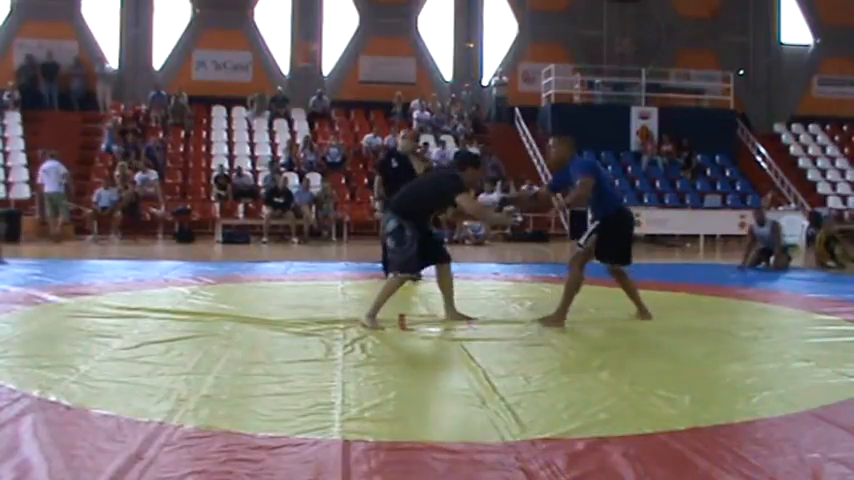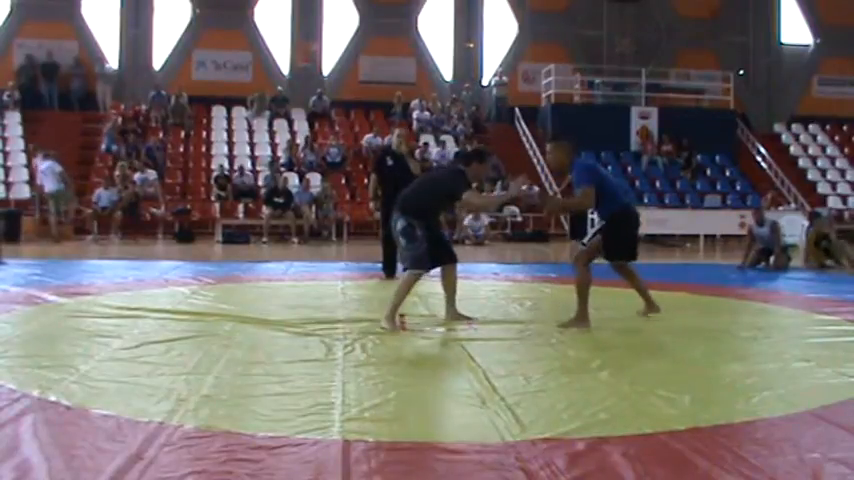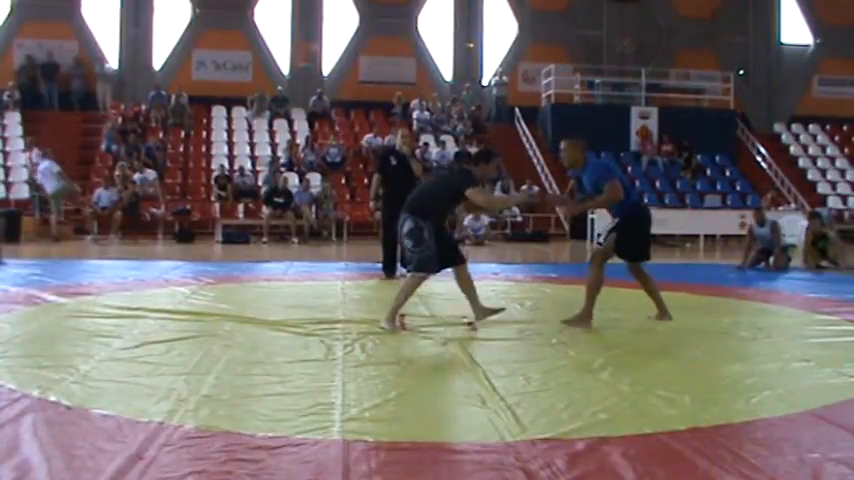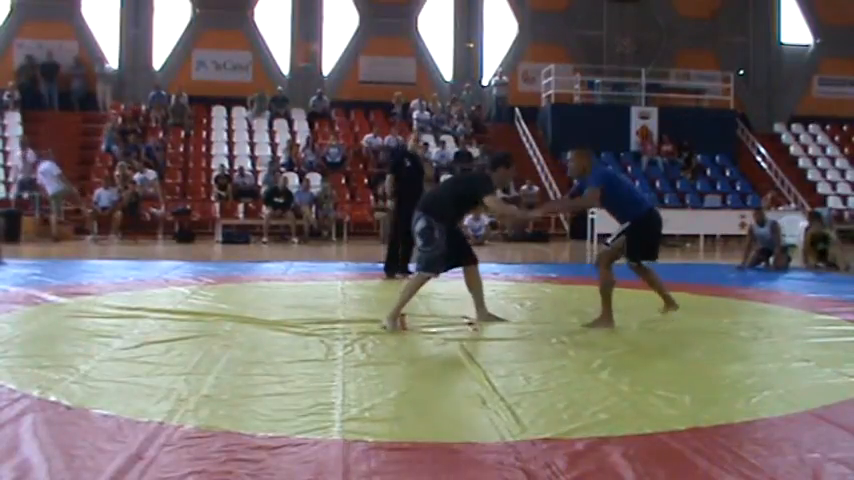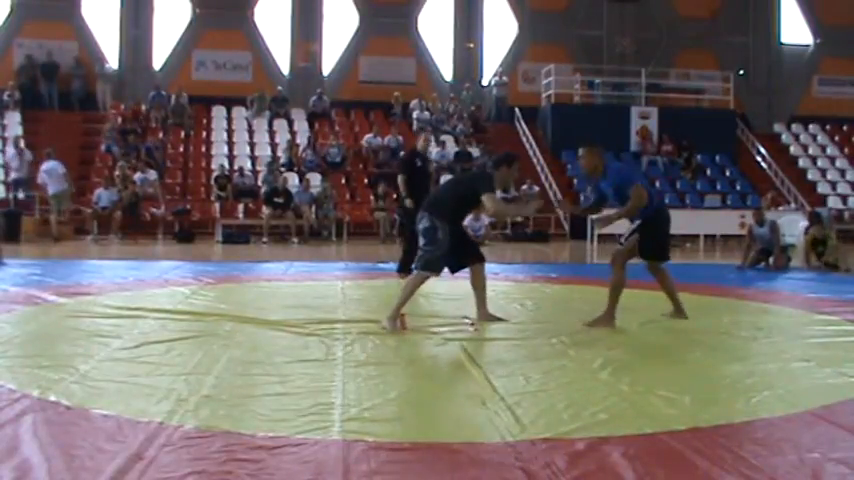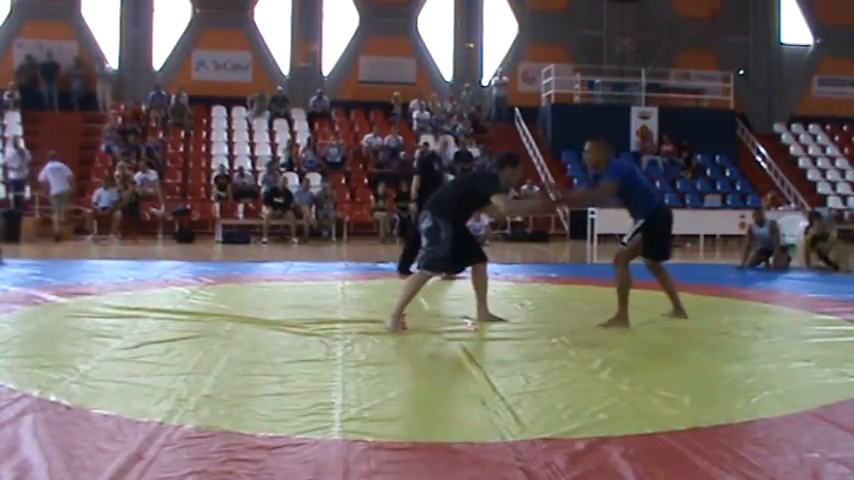
dt=0.3s
person 1, frame 1
left shoulder: (582, 166)
right shoulder: (565, 172)
left elbow: (584, 192)
right elbow: (541, 196)
left wrist: (565, 204)
right wrist: (517, 199)
left hip: (612, 220)
right hip: (620, 219)
left knee: (577, 261)
right knee: (615, 268)
left ankle: (559, 316)
right ankle: (642, 310)
person 1, frame 2
left shoulder: (581, 169)
right shoulder: (579, 169)
left elbow: (586, 202)
right elbow: (582, 202)
left wrist: (557, 203)
right wrist: (559, 204)
left hip: (618, 219)
right hip: (624, 216)
left knee: (581, 260)
right knee: (619, 264)
left ankle: (582, 317)
right ankle: (650, 304)
person 1, frame 3
left shoulder: (597, 167)
right shoulder: (584, 173)
left elbow: (616, 195)
right elbow: (595, 199)
left wrist: (583, 206)
right wrist: (566, 202)
left hip: (631, 217)
right hip: (636, 216)
left knee: (597, 259)
right knee: (635, 267)
left ankle: (586, 315)
right ankle: (662, 310)
person 1, frame 4
left shoulder: (598, 175)
right shoulder: (589, 180)
left elbow: (588, 201)
right elbow: (569, 201)
left wrist: (551, 208)
left hip: (641, 221)
right hip: (646, 219)
left knee: (604, 260)
right knee: (636, 264)
left ankle: (606, 317)
right ankle: (669, 301)
person 1, frame 5
left shoulder: (617, 173)
right shoulder: (599, 180)
left elbow: (642, 198)
right elbow: (595, 207)
left wrist: (612, 217)
right wrist: (573, 210)
left hip: (650, 219)
right hip: (655, 219)
left knee: (618, 259)
right knee: (653, 265)
left ankle: (609, 315)
right ankle: (679, 309)
person 1, frame 6
left shoulder: (618, 168)
right shoulder: (601, 174)
left elbow: (601, 194)
right elbow: (585, 198)
left wrist: (573, 194)
right wrist: (563, 198)
left hip: (653, 218)
right hip: (655, 217)
left knee: (621, 259)
right knee: (653, 263)
left ankle: (622, 316)
right ankle: (678, 309)
person 2, frame 1
left shoulder: (450, 179)
right shoulder: (452, 182)
left elbow: (461, 209)
right elbow: (472, 208)
left wrist: (488, 216)
right wrist: (502, 219)
left hip: (416, 219)
right hip: (399, 219)
left knee: (442, 261)
right knee: (403, 272)
left ankle: (451, 311)
right ankle: (370, 315)
person 2, frame 2
left shoulder: (456, 175)
right shoulder: (458, 177)
left elbow: (470, 204)
right elbow: (480, 203)
right wrist: (510, 193)
left hip: (427, 218)
right hip: (408, 217)
left knee: (448, 261)
right knee: (417, 269)
left ankle: (451, 311)
right ankle: (389, 317)
person 2, frame 3
left shoulder: (462, 177)
right shoulder: (464, 176)
left elbow: (485, 204)
right elbow: (483, 201)
right wrist: (519, 198)
left hip: (431, 220)
right hip: (416, 220)
left knee: (458, 262)
right knee: (421, 271)
left ankle: (478, 309)
right ankle: (390, 317)
person 2, frame 4
left shoulder: (479, 181)
right shoulder: (482, 182)
right elbow: (498, 208)
right wrist: (528, 215)
left hip: (444, 221)
right hip: (429, 219)
left knee: (470, 262)
right knee: (427, 271)
left ankle: (481, 313)
right ankle: (392, 316)
person 2, frame 5
left shoulder: (484, 181)
right shoulder: (485, 179)
left elbow: (494, 207)
right elbow: (493, 208)
right wrist: (524, 210)
left hip: (448, 221)
right hip: (433, 219)
left knee: (476, 261)
right knee: (426, 270)
left ankle: (482, 312)
right ankle: (392, 316)
person 2, frame 6
left shoulder: (488, 180)
right shoulder: (490, 180)
left elbow: (500, 207)
right elbow: (505, 208)
right wrist: (533, 205)
left hip: (452, 221)
right hip: (437, 218)
left knee: (478, 261)
right knee: (429, 270)
left ankle: (482, 313)
right ankle: (395, 316)
person 3, frame 1
left shoulder: (414, 156)
right shoulder: (389, 156)
left elbow: (421, 171)
right elbow: (379, 178)
left wrist: (411, 154)
right wrist: (378, 199)
right ankle: (389, 269)
person 3, frame 2
left shoulder: (408, 155)
right shoulder: (383, 154)
left elbow: (416, 171)
right elbow: (374, 177)
left wrist: (406, 155)
right wrist: (373, 198)
right hip: (388, 201)
right knee: (388, 235)
right ankle: (389, 269)
person 3, frame 3
left shoulder: (411, 156)
right shoulder: (387, 154)
left elbow: (418, 172)
right elbow: (377, 176)
left wrist: (409, 156)
right wrist: (373, 198)
right hip: (390, 200)
right knee: (389, 235)
right ankle: (389, 268)
person 3, frame 4
left shoulder: (419, 158)
right shoulder: (399, 156)
right elbow: (390, 177)
left wrist: (421, 163)
right wrist: (390, 197)
left hip: (415, 202)
right hip: (401, 201)
left knee: (410, 235)
right knee: (395, 235)
left ankle: (402, 267)
right ankle: (390, 268)
person 3, frame 5
left shoulder: (424, 158)
right shoulder: (409, 157)
right elbow: (401, 178)
right wrist: (406, 198)
left hip: (421, 202)
right hip: (411, 202)
left knee: (412, 235)
right knee: (412, 235)
left ankle: (404, 267)
right ankle: (404, 267)
person 3, frame 6
left shoulder: (437, 161)
right shoulder: (426, 159)
right elbow: (416, 180)
right wrist: (413, 200)
right hip: (424, 204)
left knee: (416, 237)
